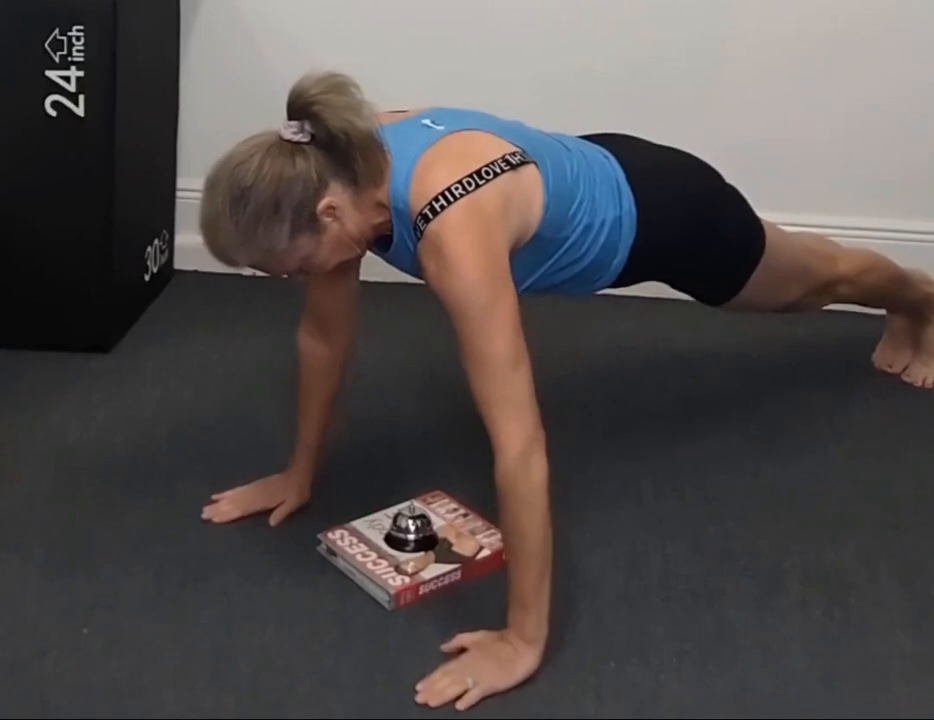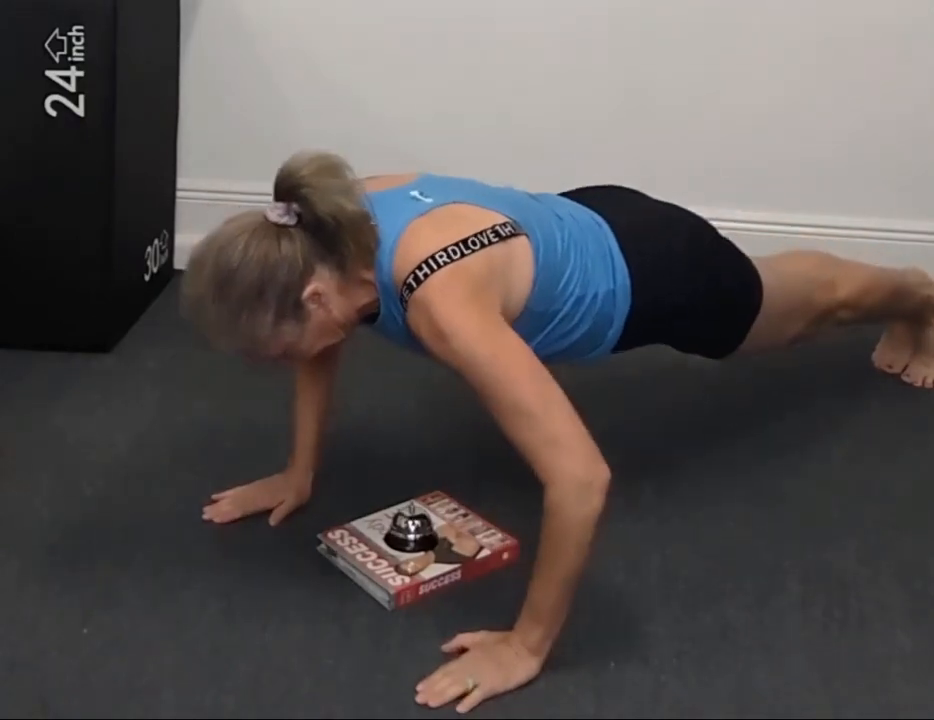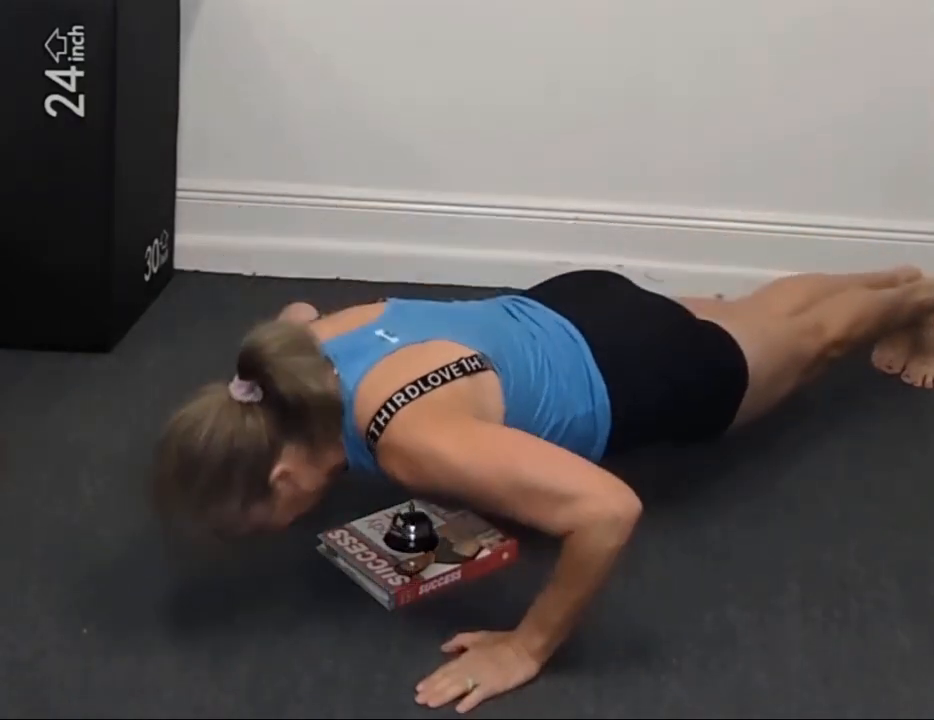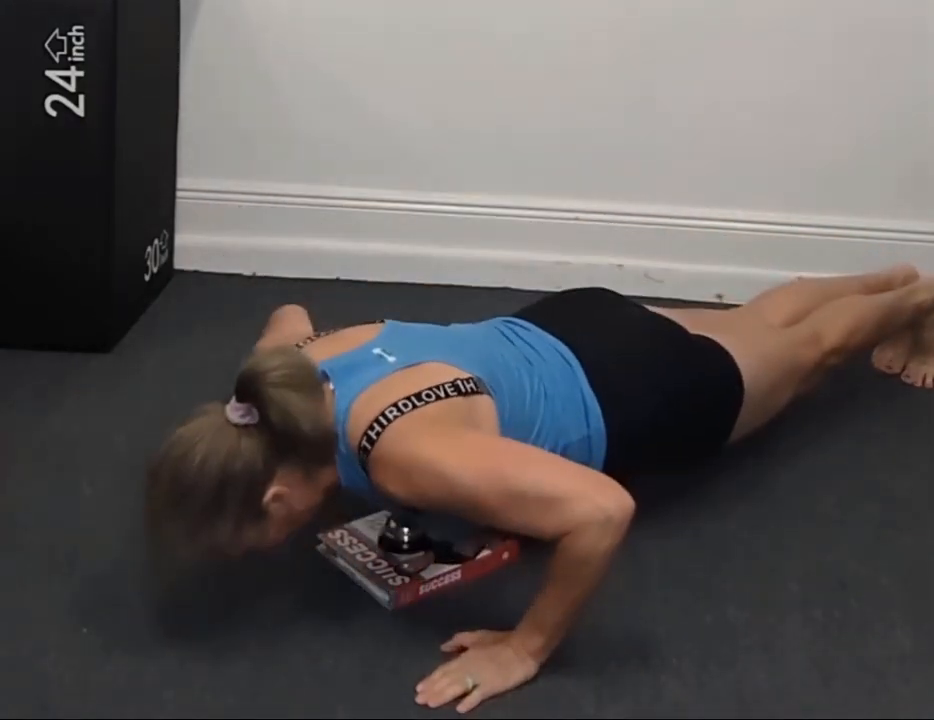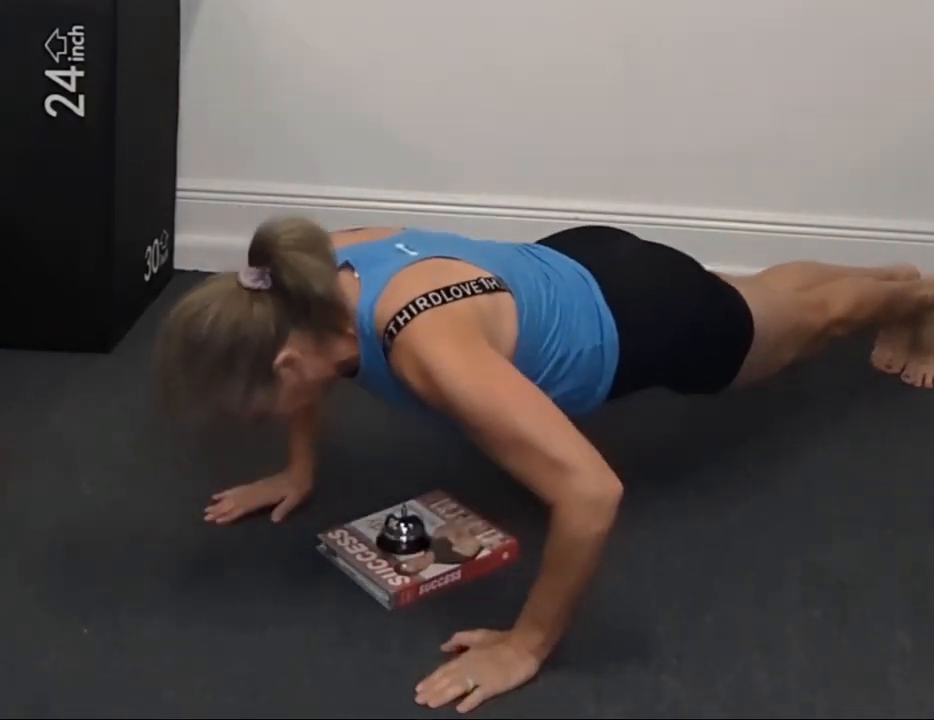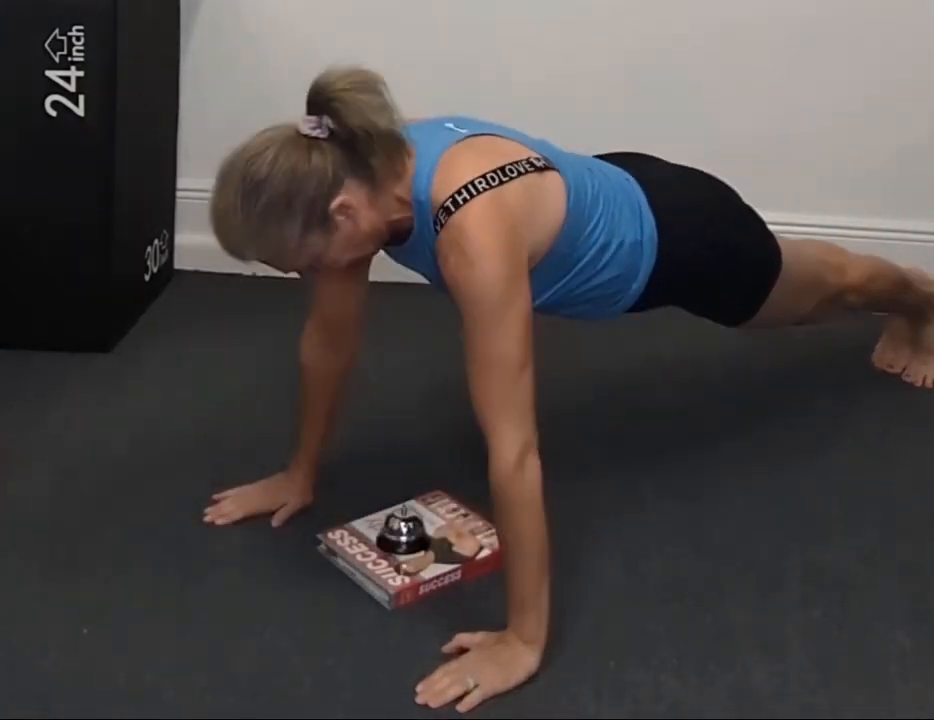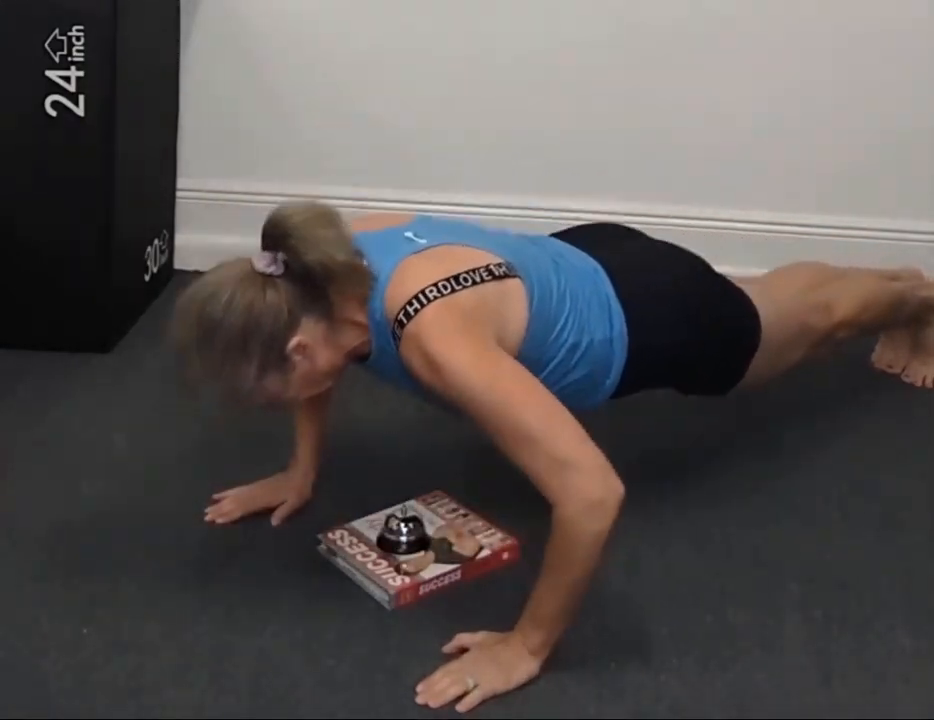
dt=0.4s
person 1, frame 1
left shoulder: (453, 232)
right shoulder: (338, 167)
left elbow: (520, 447)
right elbow: (323, 334)
left wrist: (523, 640)
right wrist: (298, 475)
left hip: (661, 213)
right hip: (597, 184)
left knee: (814, 279)
right knee: (795, 296)
person 1, frame 2
left shoulder: (440, 300)
right shoulder: (330, 231)
left elbow: (581, 477)
right elbow: (318, 348)
left wrist: (527, 646)
right wrist: (299, 473)
left hip: (657, 275)
right hip: (589, 231)
left knee: (821, 302)
right knee: (790, 288)
person 1, frame 3
left shoulder: (408, 439)
right shoulder: (298, 363)
left elbow: (611, 509)
left wrist: (525, 648)
right wrist: (296, 495)
left hip: (634, 375)
right hip: (561, 318)
left knee: (813, 336)
right knee: (756, 313)
person 1, frame 4
left shoulder: (402, 455)
right shoulder: (291, 376)
left elbow: (605, 509)
right elbow: (291, 312)
left wrist: (526, 647)
right wrist: (290, 455)
left hip: (629, 397)
right hip: (558, 333)
left knee: (804, 348)
right knee: (752, 322)
person 1, frame 5
left shoulder: (426, 351)
right shoulder: (317, 274)
left elbow: (594, 492)
right elbow: (303, 347)
left wrist: (526, 645)
right wrist: (300, 470)
left hip: (642, 322)
right hip: (574, 269)
left knee: (814, 316)
right knee: (762, 290)
person 1, frame 6
left shoulder: (473, 229)
right shoulder: (361, 168)
left elbow: (513, 447)
right elbow: (328, 336)
left wrist: (524, 641)
right wrist: (300, 476)
left hip: (678, 237)
right hip: (615, 202)
left knee: (827, 288)
right knee: (810, 299)
person 1, frame 7
left shoulder: (435, 341)
right shoulder: (328, 268)
left elbow: (594, 492)
right elbow: (316, 363)
left wrist: (526, 647)
right wrist: (300, 473)
left hip: (655, 322)
right hip: (586, 269)
left knee: (817, 319)
right knee: (767, 289)
